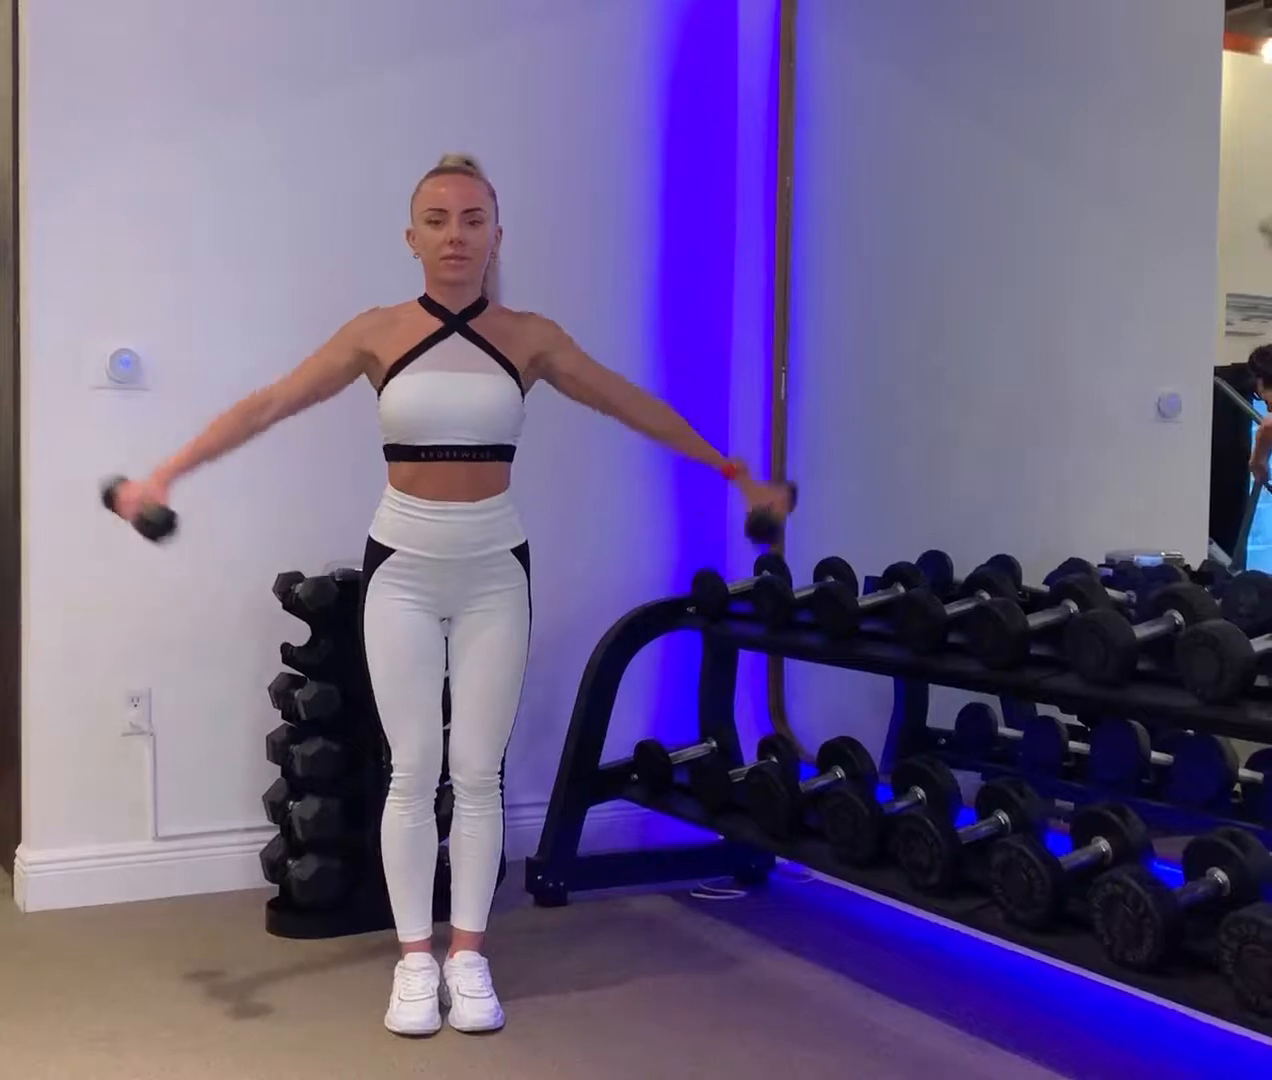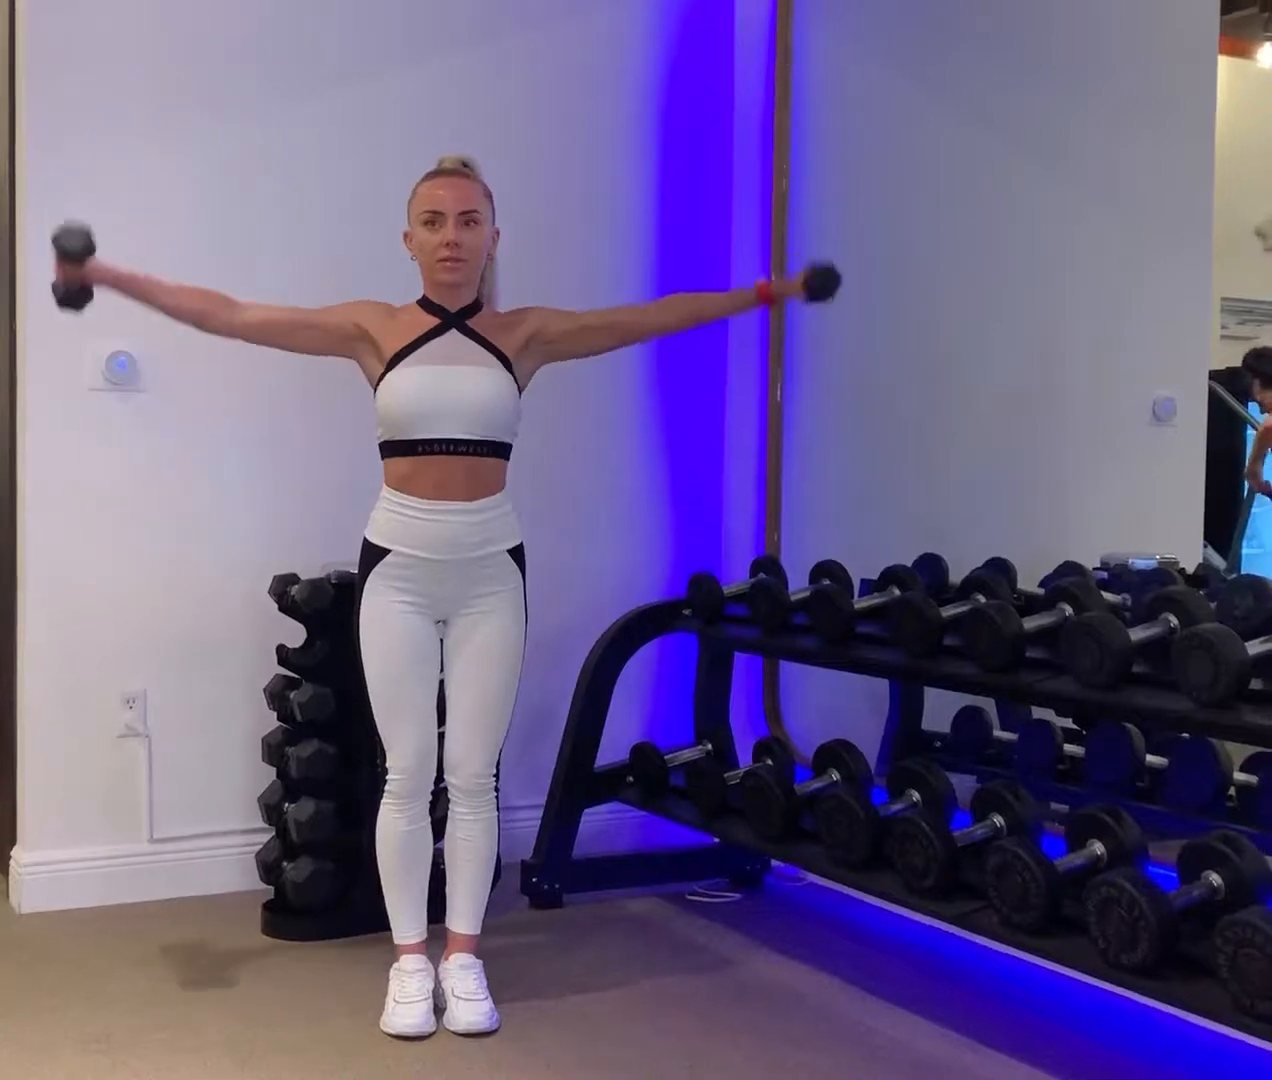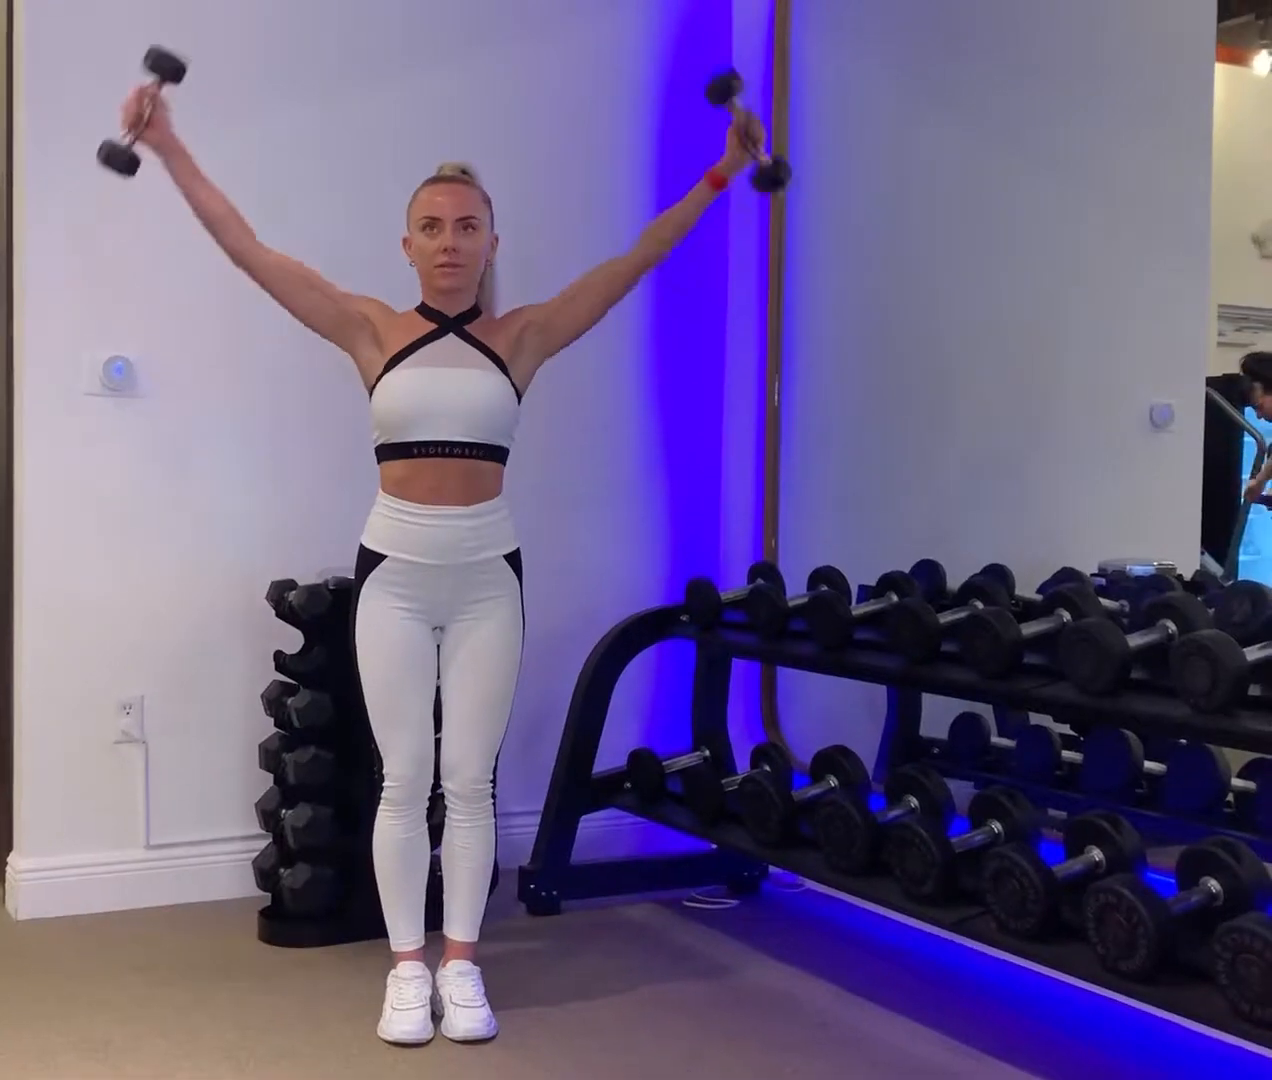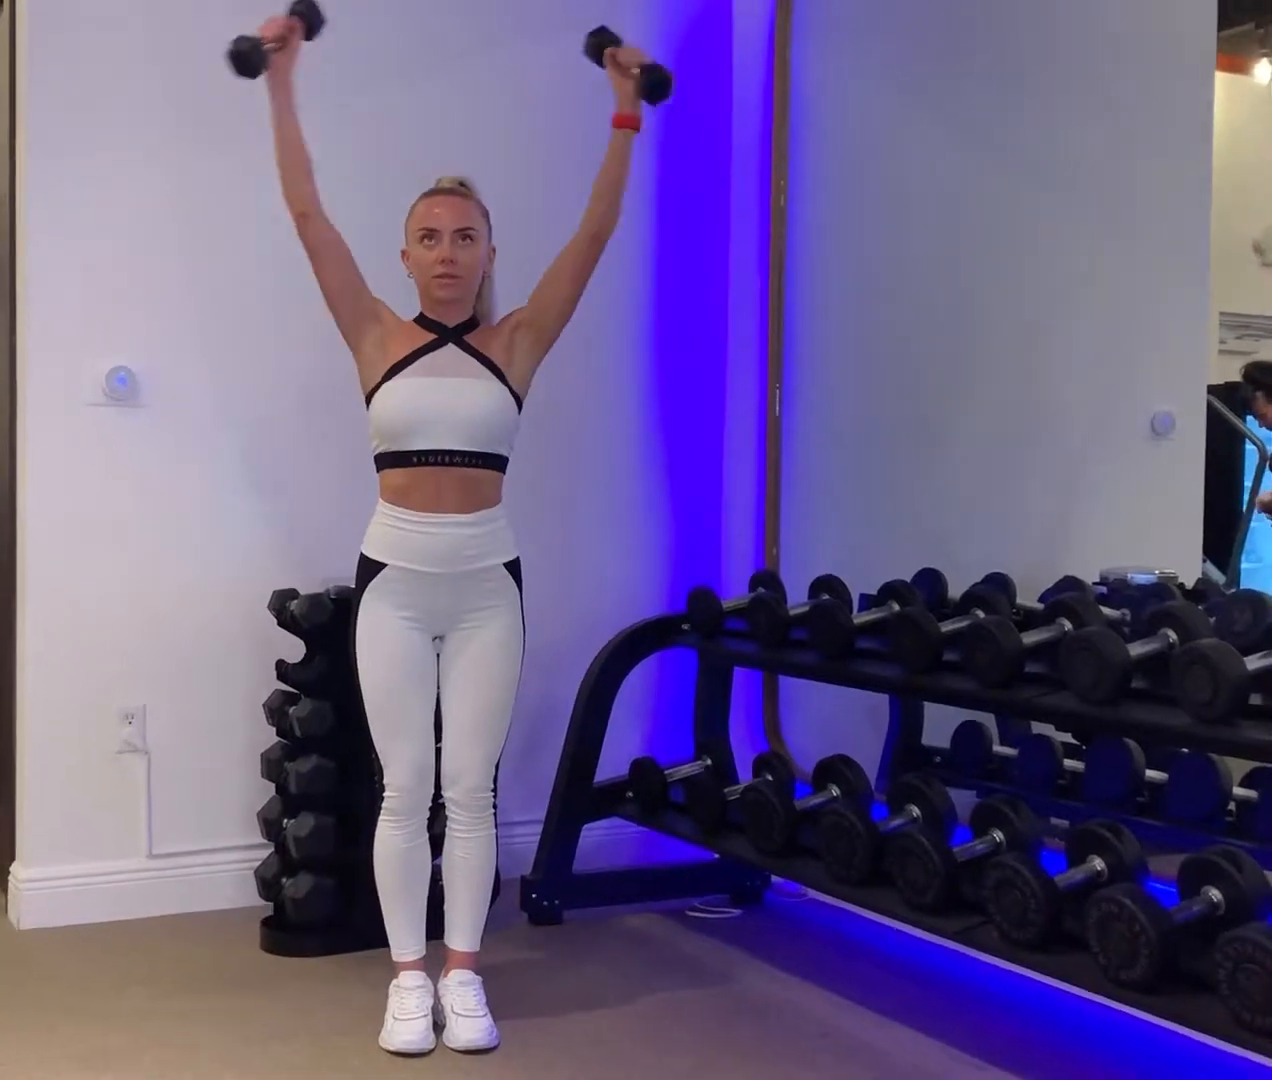
dt=0.3s
person 1, frame 1
left shoulder: (529, 335)
right shoulder: (377, 331)
left elbow: (634, 404)
right elbow: (267, 401)
left wrist: (738, 472)
right wrist: (167, 472)
left hip: (492, 569)
right hip: (402, 566)
left knee: (478, 772)
right knee: (413, 770)
left ankle: (468, 953)
right ankle: (415, 956)
person 1, frame 2
left shoulder: (525, 332)
right shoulder: (374, 327)
left elbow: (652, 319)
right elbow: (235, 318)
left wrist: (769, 294)
right wrist: (111, 278)
left hip: (489, 568)
right hip: (398, 564)
left knee: (472, 773)
right knee: (407, 771)
left ankle: (462, 954)
right ankle: (409, 955)
person 1, frame 3
left shoulder: (520, 337)
right shoulder: (373, 330)
left elbow: (633, 264)
right elbow: (248, 251)
left wrist: (719, 178)
right wrist: (168, 148)
left hip: (485, 573)
right hip: (394, 569)
left knee: (469, 779)
right knee: (405, 778)
left ankle: (461, 962)
right ankle: (408, 962)
person 1, frame 4
left shoulder: (516, 343)
right shoulder: (376, 337)
left elbow: (598, 228)
right elbow: (303, 209)
left wrist: (627, 112)
right wrist: (279, 80)
left hip: (485, 583)
right hip: (394, 581)
left knee: (470, 789)
right knee: (404, 788)
left ankle: (462, 972)
right ankle: (408, 974)
